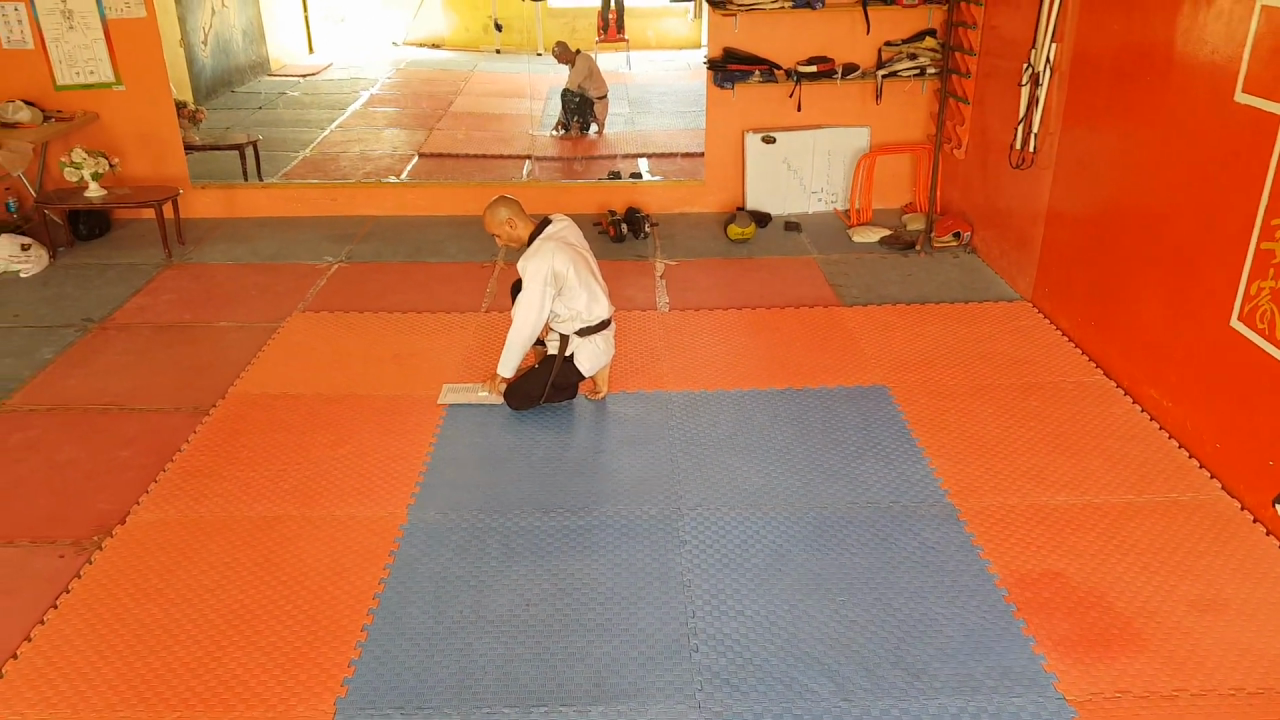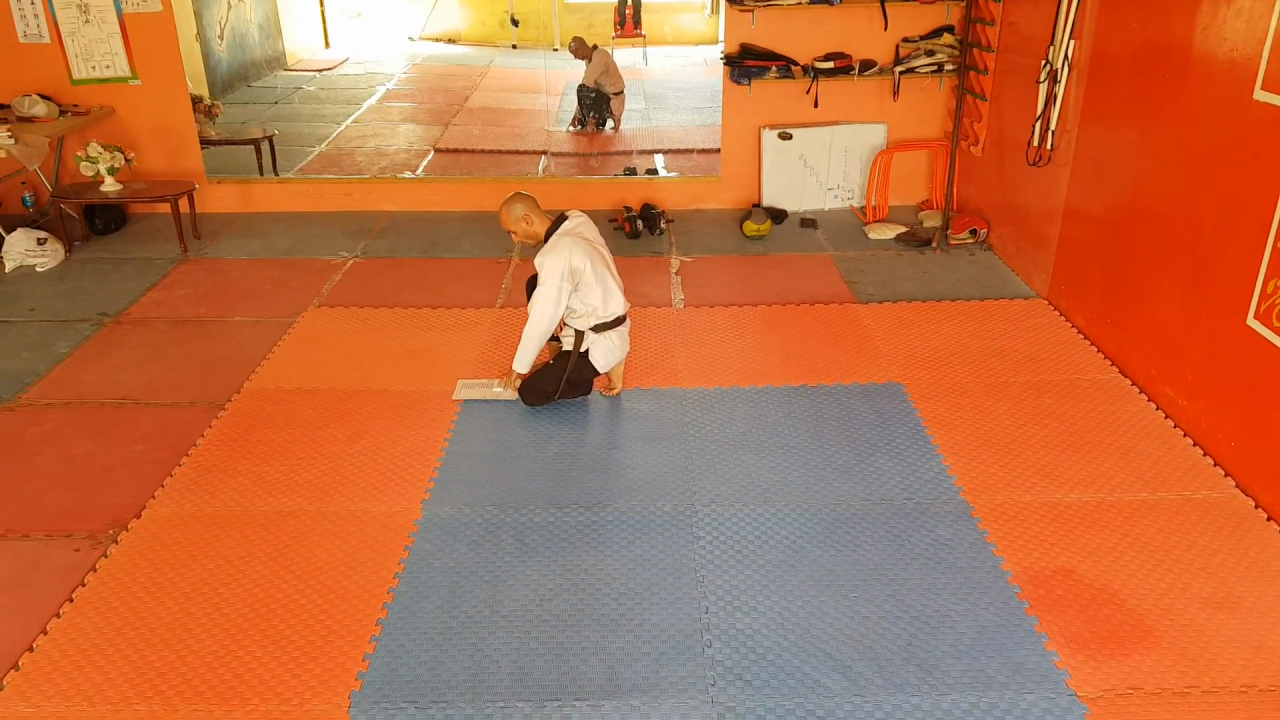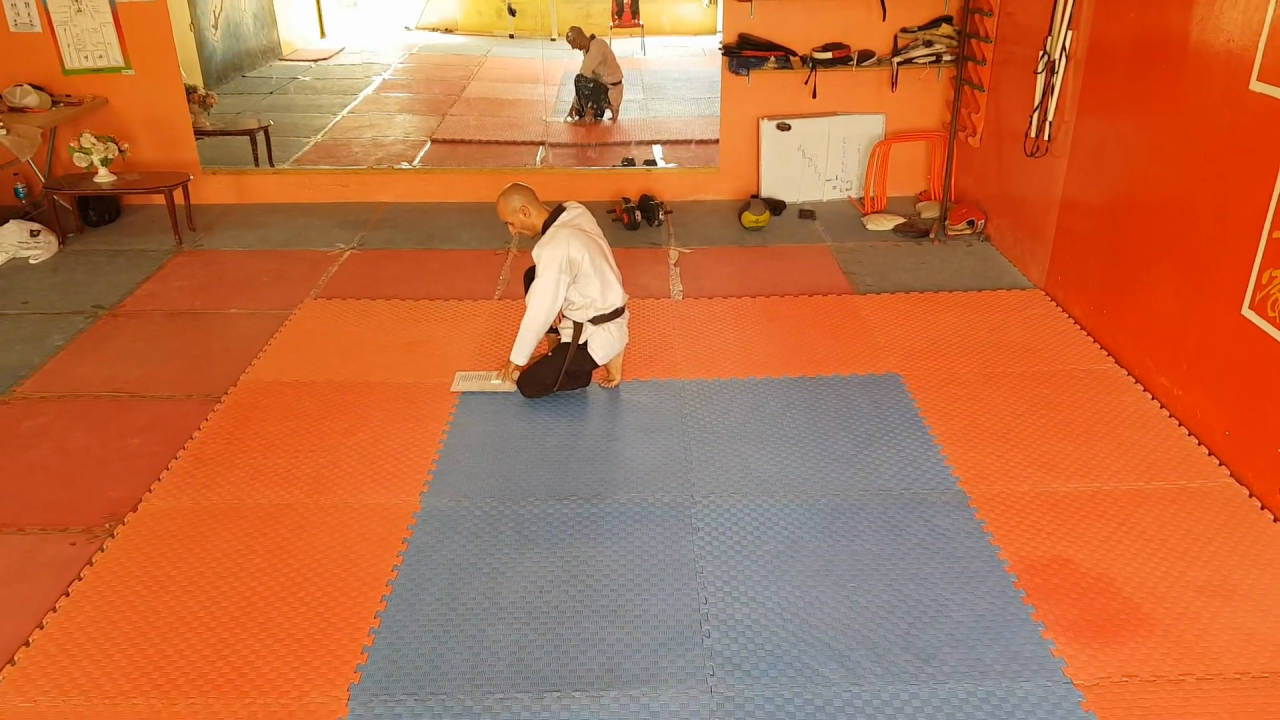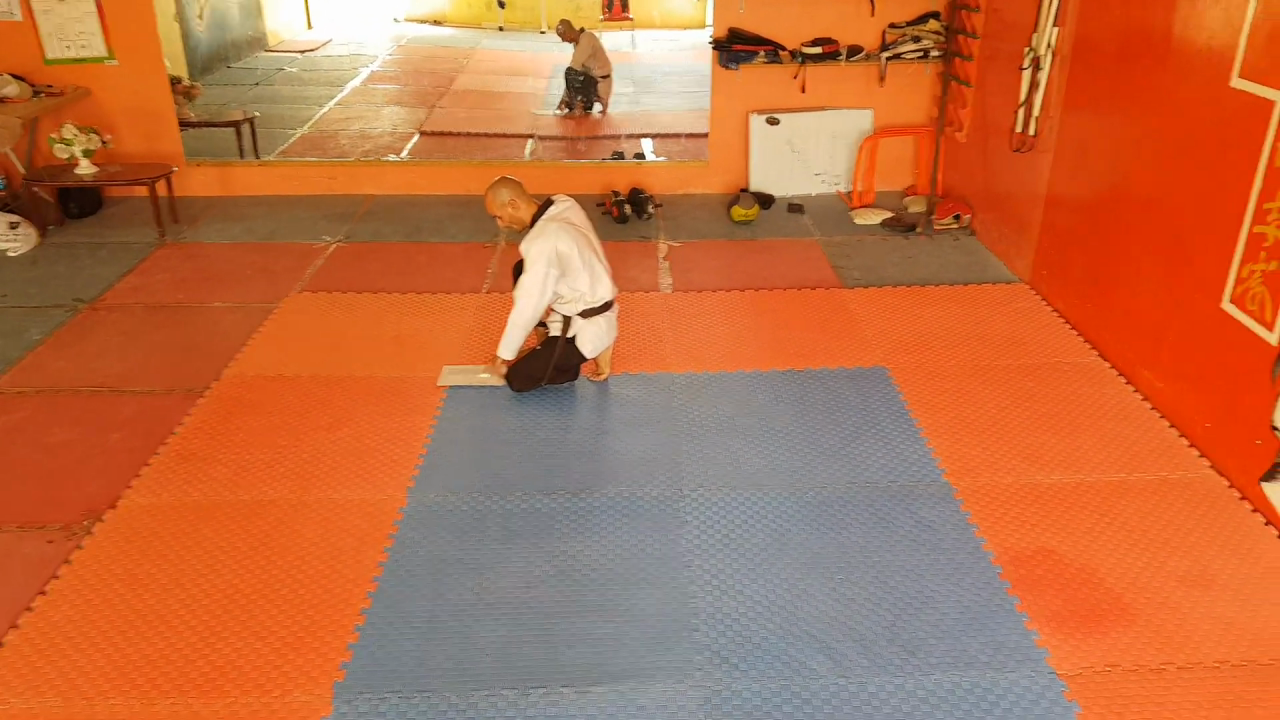
dt=0.3s
person 1, frame 1
left shoulder: (539, 260)
right shoulder: (561, 223)
left elbow: (524, 327)
left wrist: (503, 372)
right wrist: (542, 313)
left hip: (585, 347)
right hip: (590, 318)
left knee: (515, 398)
right knee: (521, 290)
left ankle: (590, 368)
right ankle: (544, 363)
person 1, frame 2
left shoulder: (557, 256)
right shoulder: (577, 220)
left elbow: (540, 322)
left wrist: (518, 368)
right wrist: (556, 309)
left hip: (601, 342)
right hip: (606, 316)
left knee: (530, 393)
right knee: (536, 287)
left ankle: (605, 364)
right ankle: (559, 359)
person 1, frame 3
left shoulder: (554, 248)
right shoulder: (574, 211)
left elbow: (538, 314)
left wrist: (516, 360)
right wrist: (554, 302)
left hip: (598, 335)
right hip: (604, 306)
left knee: (528, 386)
right knee: (533, 277)
left ankle: (604, 357)
right ankle: (557, 351)
person 1, frame 4
left shoulder: (542, 242)
right shoulder: (564, 204)
left elbow: (527, 308)
left wrist: (503, 355)
right wrist: (543, 296)
left hip: (587, 328)
right hip: (593, 300)
left knee: (517, 379)
right knee: (522, 272)
left ankle: (592, 350)
right ankle: (546, 344)
